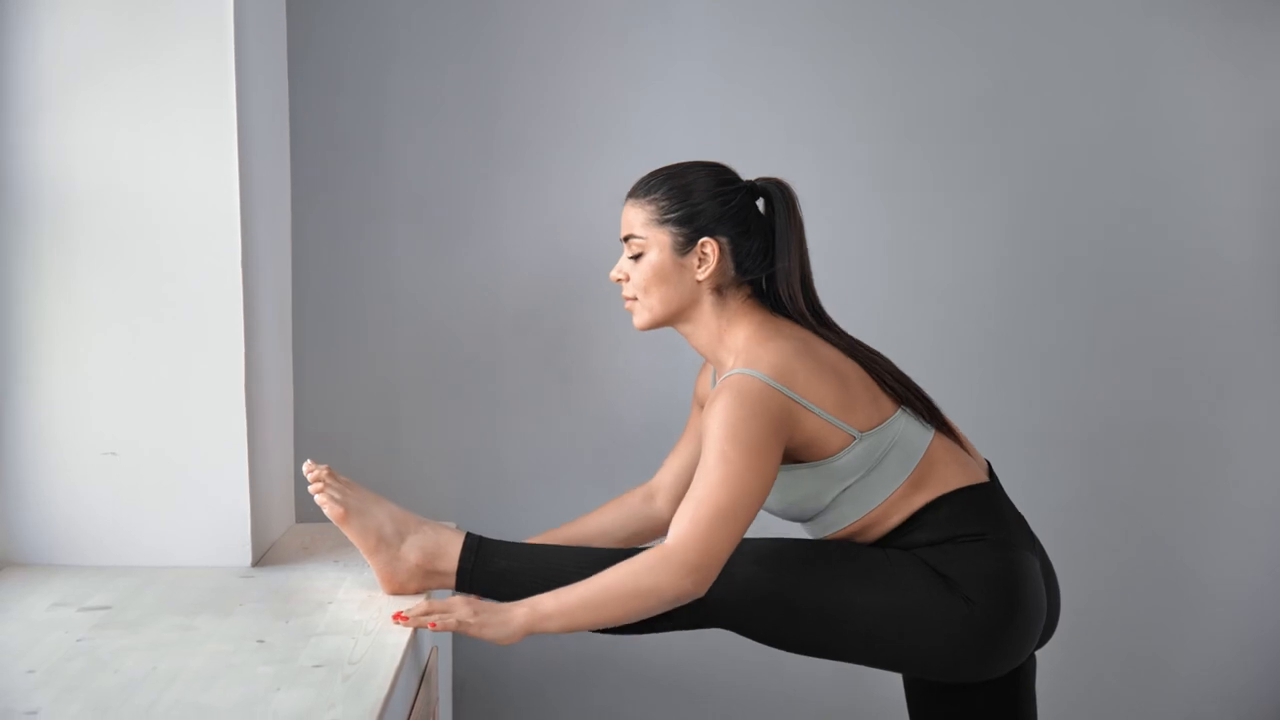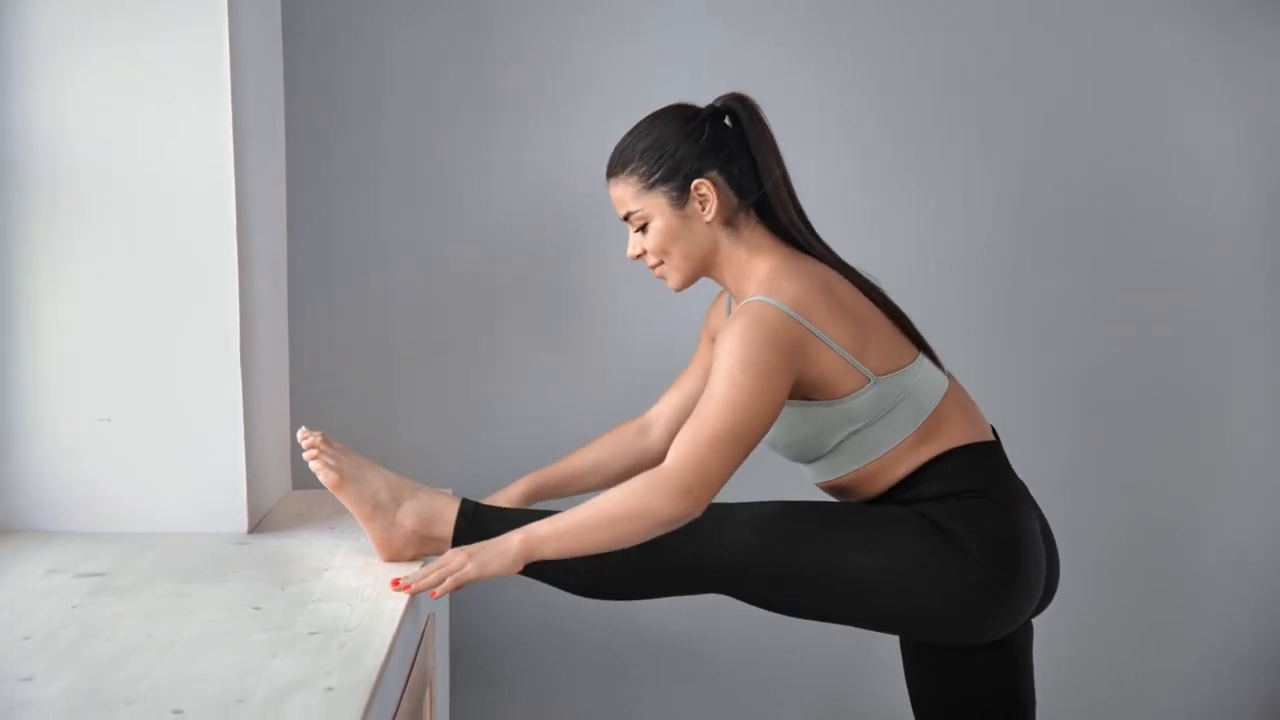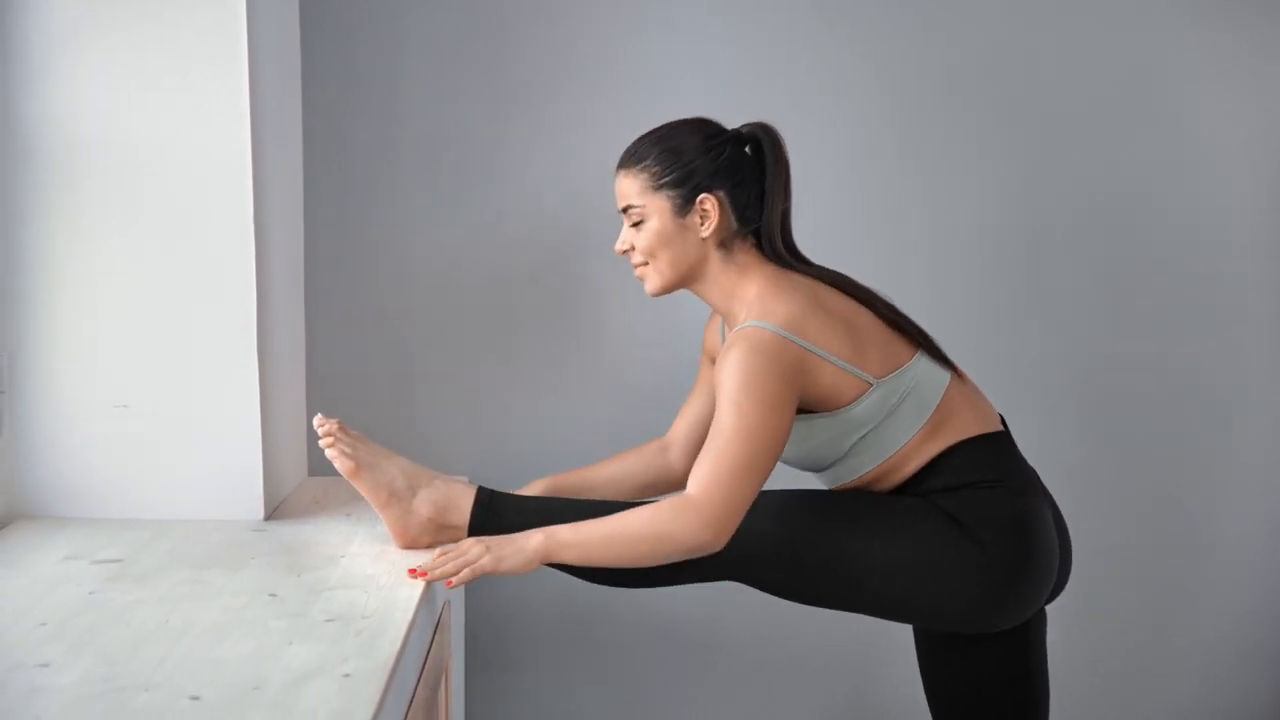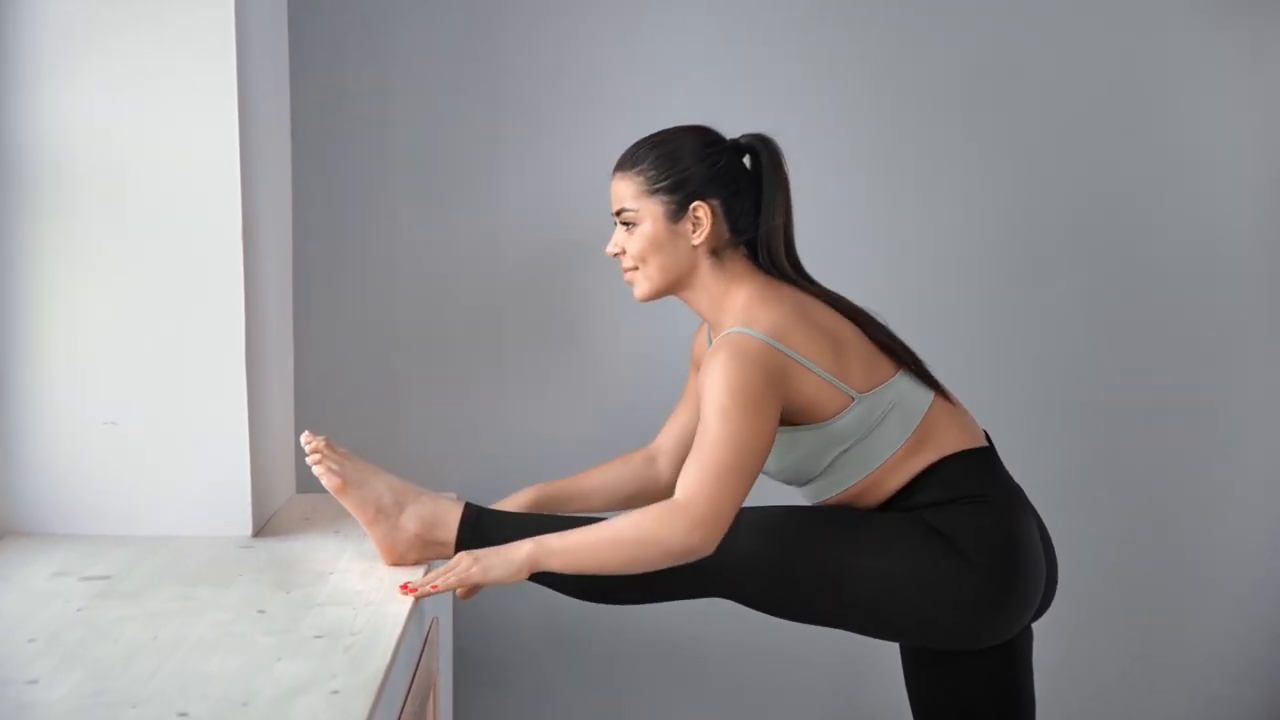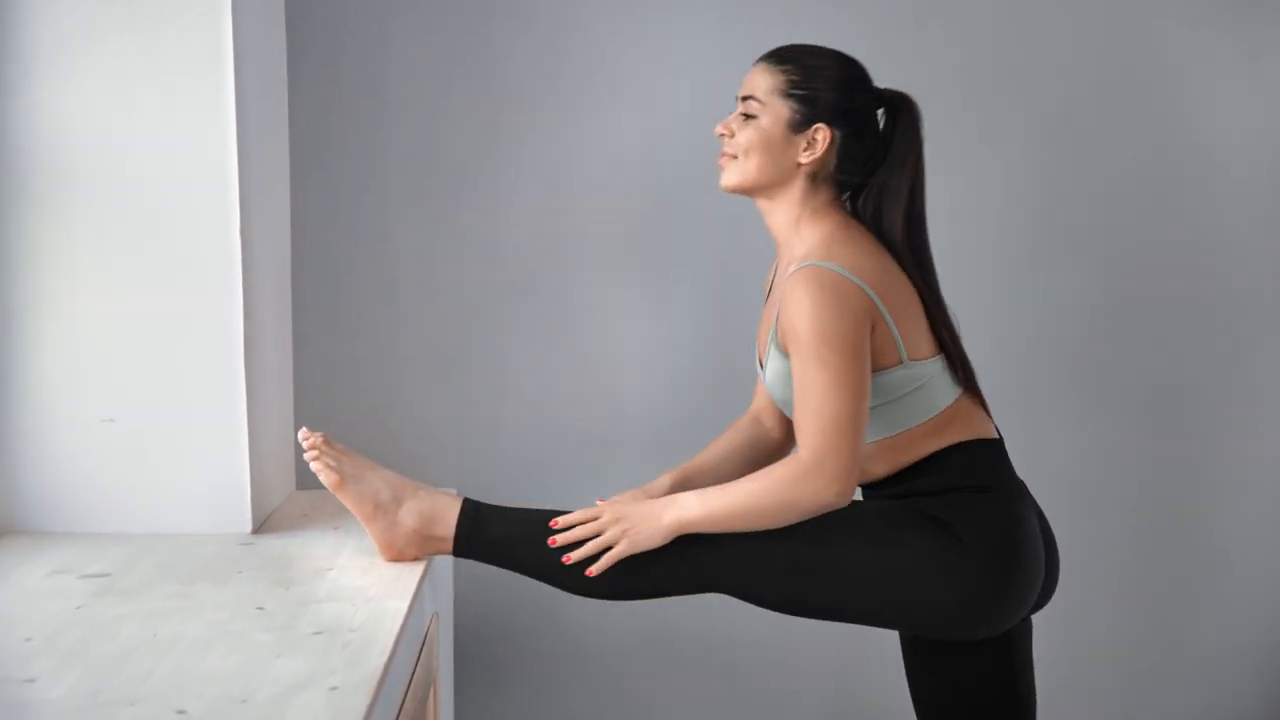
dt=1s
person 1, frame 1
left shoulder: (755, 384)
right shoulder: (736, 360)
left elbow: (682, 573)
right elbow: (660, 503)
left wrist: (516, 616)
right wrist: (520, 557)
left hip: (968, 589)
right hip: (981, 583)
left knee: (725, 584)
person 1, frame 2
left shoulder: (770, 318)
right shoulder: (747, 299)
left elbow: (678, 494)
right elbow: (654, 435)
left wrist: (514, 545)
right wrist: (521, 493)
left hip: (965, 546)
right hip: (977, 548)
left knee: (708, 549)
person 1, frame 3
left shoulder: (766, 335)
right shoulder: (739, 315)
left elbow: (702, 524)
right elbow: (673, 457)
left wrist: (534, 543)
right wrist: (539, 495)
left hip: (980, 537)
right hip: (985, 538)
left knee: (738, 539)
person 1, frame 4
left shoulder: (750, 345)
right shoulder: (734, 320)
left elbow: (691, 526)
right elbow: (662, 465)
left wrist: (523, 554)
right wrist: (524, 504)
left hip: (965, 553)
right hip: (975, 555)
person 1, frame 5
left shoulder: (823, 281)
right shoulder: (803, 259)
left elbow: (825, 476)
right elbow: (775, 422)
left wrist: (671, 516)
right wrist: (665, 488)
left hip: (963, 543)
right hip: (970, 544)
left knee: (708, 553)
left ankle: (441, 523)
